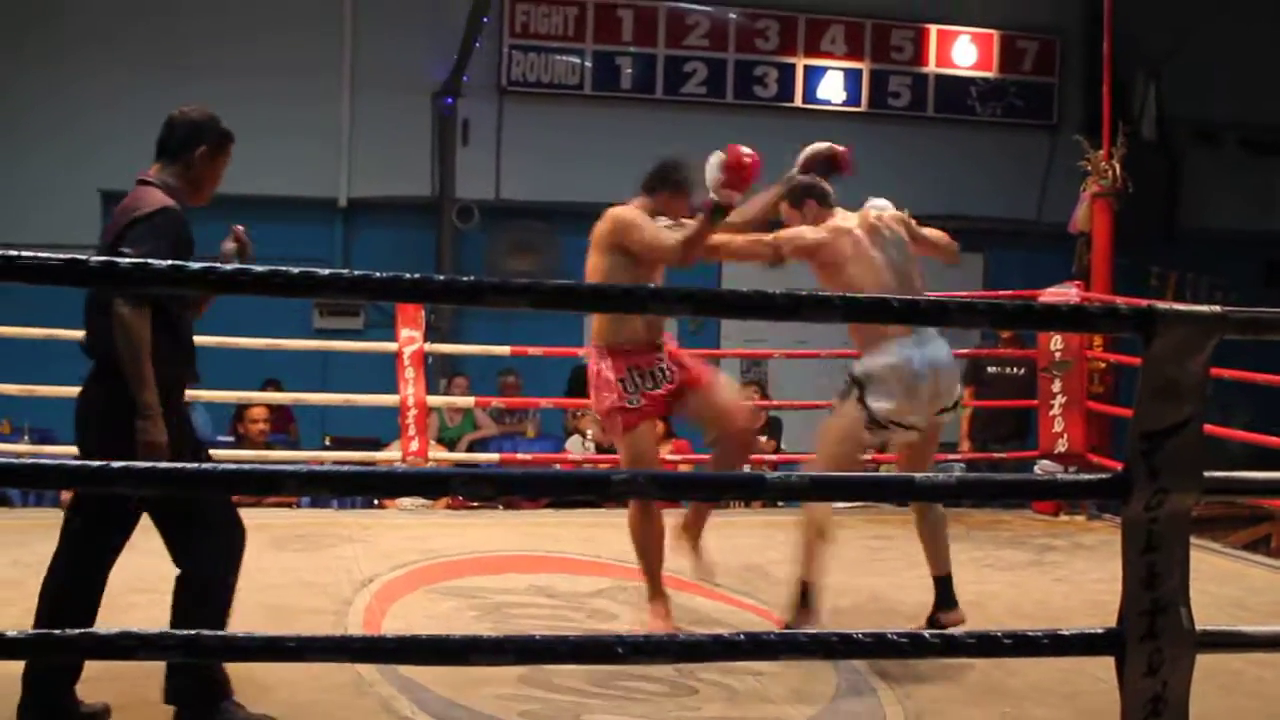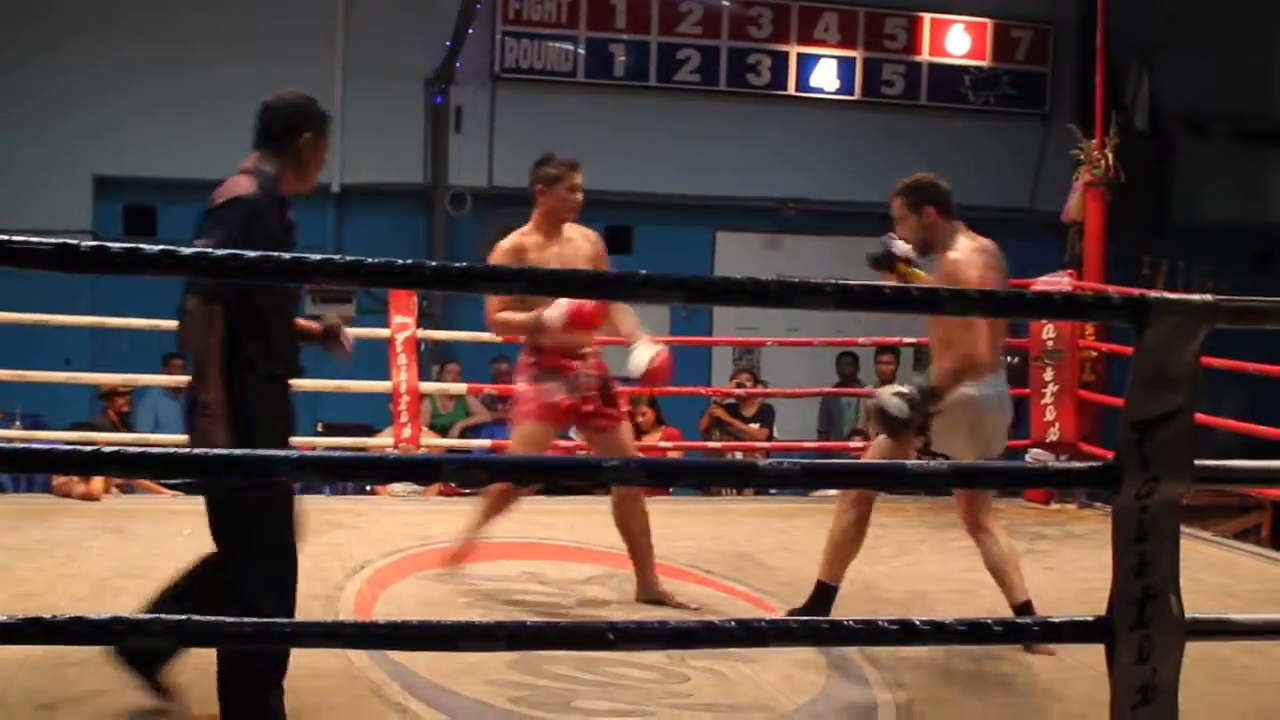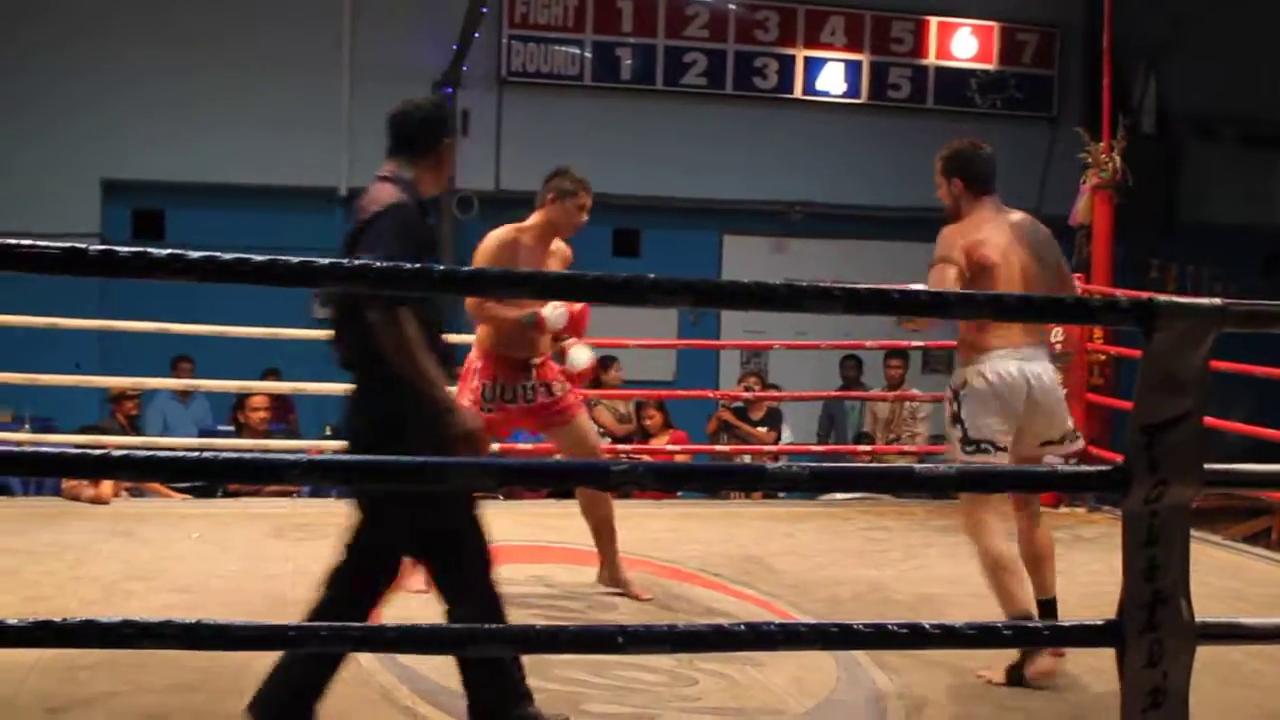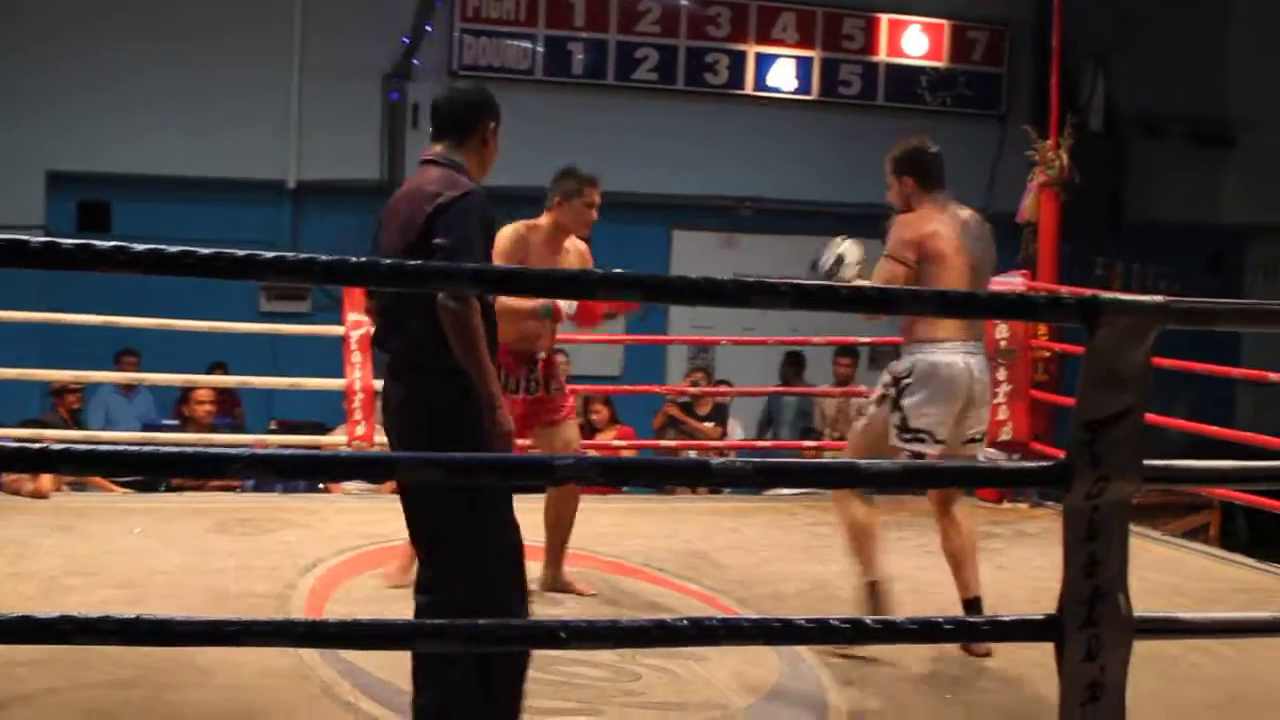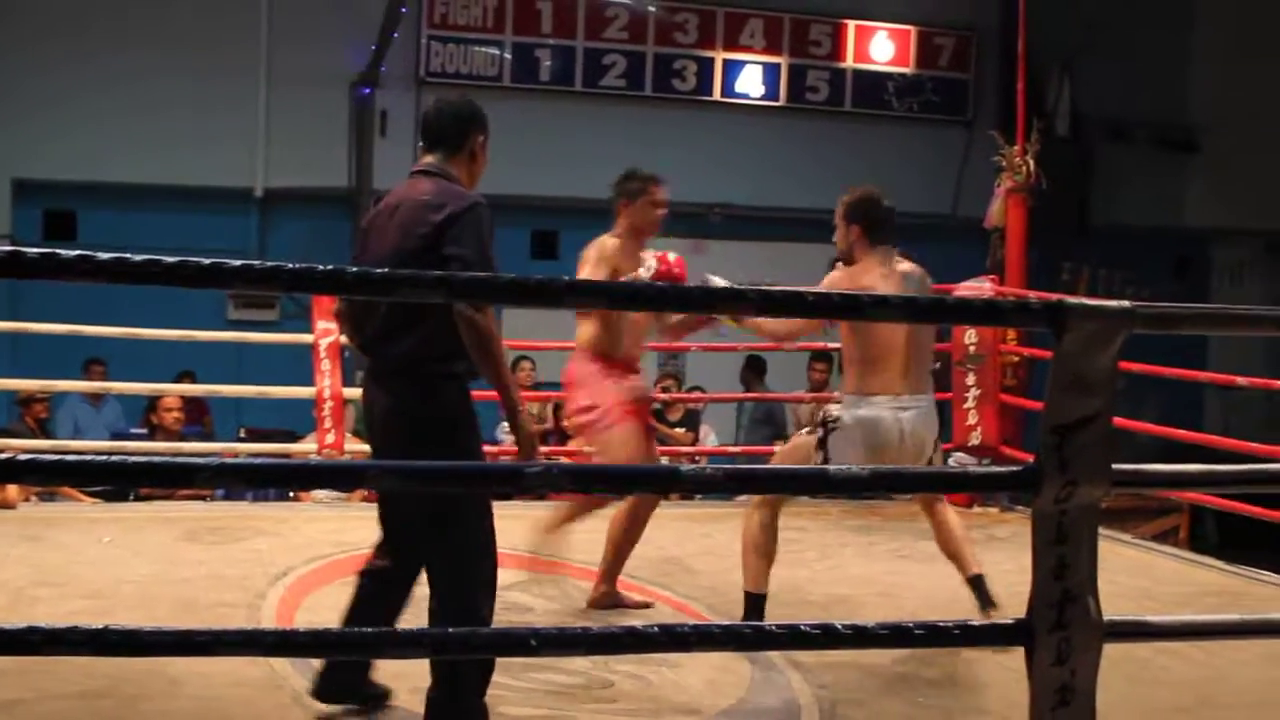
dt=0.4s
person 1, frame 1
left shoulder: (140, 210)
right shoulder: (161, 215)
right elbow: (129, 312)
left wrist: (219, 271)
right wrist: (152, 414)
left hip: (111, 407)
right hip: (140, 411)
left knee: (86, 549)
right knee: (214, 539)
person 1, frame 2
left shoulder: (261, 204)
right shoulder: (248, 203)
right elbow: (204, 305)
left wrist: (305, 331)
right wrist: (212, 411)
left hip: (257, 403)
right hip: (235, 409)
left knee: (253, 546)
right knee: (262, 559)
left ankle: (150, 641)
person 1, frame 3
left shoulder: (382, 205)
right shoulder: (398, 210)
right elbow: (389, 316)
right wrist: (448, 406)
left hip: (398, 411)
right hip: (398, 415)
left knee: (461, 559)
right knee: (412, 565)
person 1, frame 4
left shoulder: (402, 198)
right shoulder: (463, 196)
left elbow: (379, 302)
right elbow: (456, 302)
right wrist: (493, 401)
left hip: (404, 389)
right hip: (445, 396)
left knee: (445, 555)
right knee: (488, 562)
person 1, frame 5
left shoulder: (383, 210)
right shoulder: (463, 208)
left elbow: (349, 312)
right elbow: (472, 312)
right wrist: (515, 407)
left hip: (382, 396)
right hip: (433, 401)
left knee: (402, 541)
right knee: (464, 565)
person 2, frame 1
left shoulder: (817, 237)
right shoulder: (887, 221)
left elbow: (749, 246)
right elbow: (948, 249)
left hip: (890, 371)
right hip: (935, 359)
left ankle: (803, 610)
right ankle: (945, 603)
person 2, frame 2
left shoulder: (957, 264)
right shoulder: (985, 248)
left elbow: (971, 353)
left wrist: (918, 397)
right wrist: (910, 269)
left hip: (957, 400)
right hip: (992, 397)
left knee: (855, 487)
right knee: (980, 518)
left ankle: (819, 608)
right ankle: (1031, 624)
person 2, frame 3
left shoulder: (959, 238)
right shoulder: (1036, 230)
right elbow: (1071, 304)
left hip: (988, 377)
right hip: (1039, 372)
left knee: (982, 519)
right knee: (1028, 501)
left ankle: (1034, 652)
right ankle: (1047, 618)
person 2, frame 4
left shoulder: (910, 227)
right shoulder: (977, 225)
left hip: (929, 368)
right hip: (974, 366)
left knee: (848, 484)
right knee: (945, 501)
left ankle: (876, 603)
right ankle: (976, 624)
person 2, frame 5
left shoulder: (848, 280)
right shoulder: (918, 278)
left elbow: (781, 330)
left hip: (863, 418)
right hip: (918, 416)
left knee: (765, 498)
right knee: (936, 503)
left ankle: (751, 618)
right ankle: (987, 604)
person 3, frame 1
left shoulder: (653, 229)
right shoulder: (620, 221)
left elbow: (714, 231)
right elbow: (678, 250)
right wrist: (718, 202)
left hip: (658, 358)
right hip: (618, 369)
left knee: (740, 426)
left ankle: (692, 525)
right ankle: (656, 597)
person 3, frame 2
left shoulder: (589, 240)
right shoulder: (513, 249)
left elbow: (611, 303)
right elbow: (497, 316)
left wrist: (639, 340)
right wrist: (543, 319)
left hip: (591, 369)
right hip: (543, 370)
left ankle: (648, 582)
right ankle: (473, 532)
person 3, frame 3
left shoulder: (562, 253)
right shoulder: (501, 242)
right elbow: (475, 308)
left wrist: (569, 341)
right wrist: (535, 318)
left hip: (540, 370)
right hip: (493, 371)
left knee: (594, 459)
left ankle: (613, 572)
person 3, frame 4
left shoulder: (580, 253)
right shoulder: (512, 238)
left elbow: (585, 314)
right elbow: (491, 303)
left wrist: (607, 306)
right wrist: (551, 308)
left hip: (541, 367)
right hip: (497, 363)
left ankle: (553, 570)
person 3, frame 5
left shoulder: (651, 256)
right shoulder: (608, 248)
left elbow: (666, 326)
right elbow: (584, 303)
left wrist: (703, 310)
right wrist: (640, 282)
left hip: (624, 376)
right hip: (595, 372)
left knee: (649, 487)
right knee: (622, 465)
left ankle: (605, 586)
right ankle: (550, 526)
